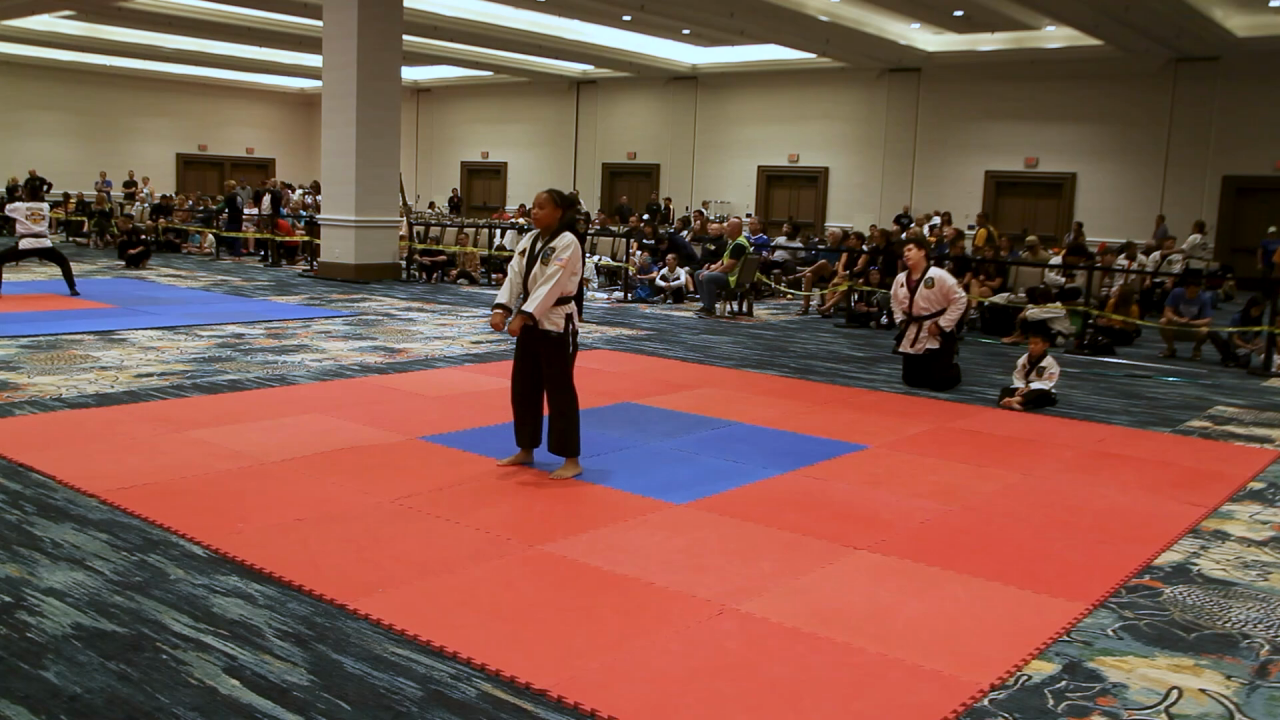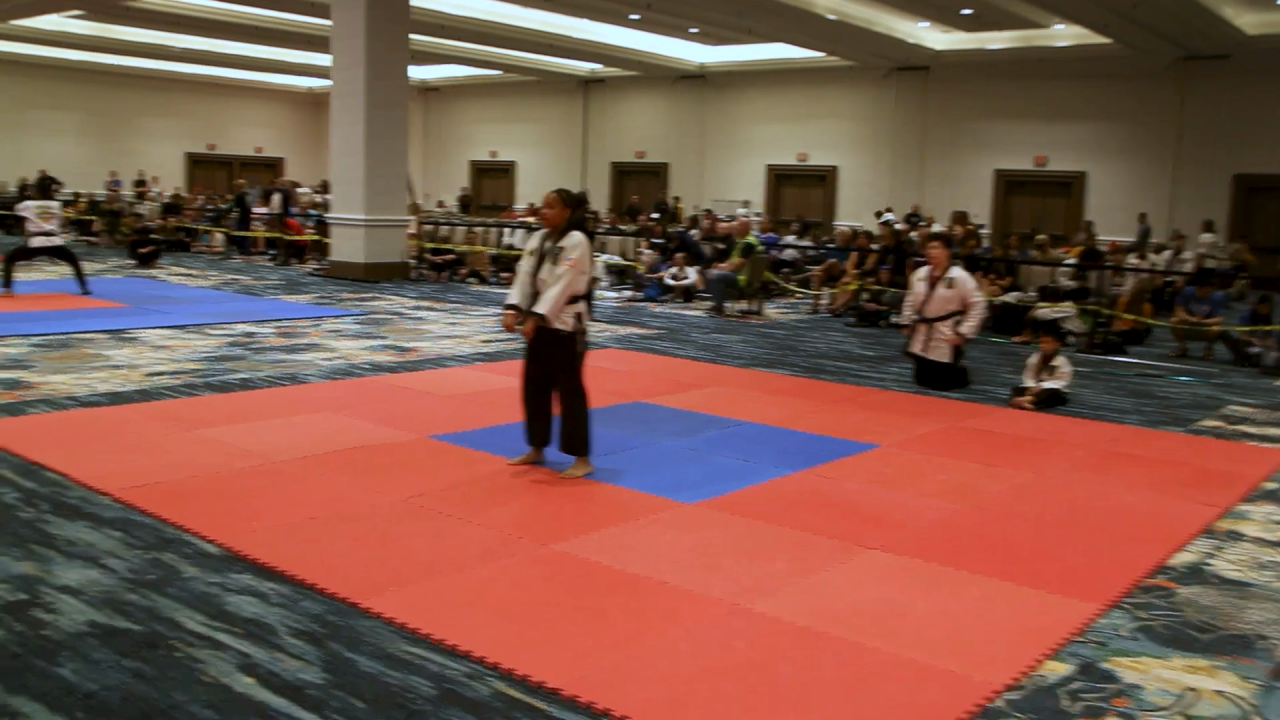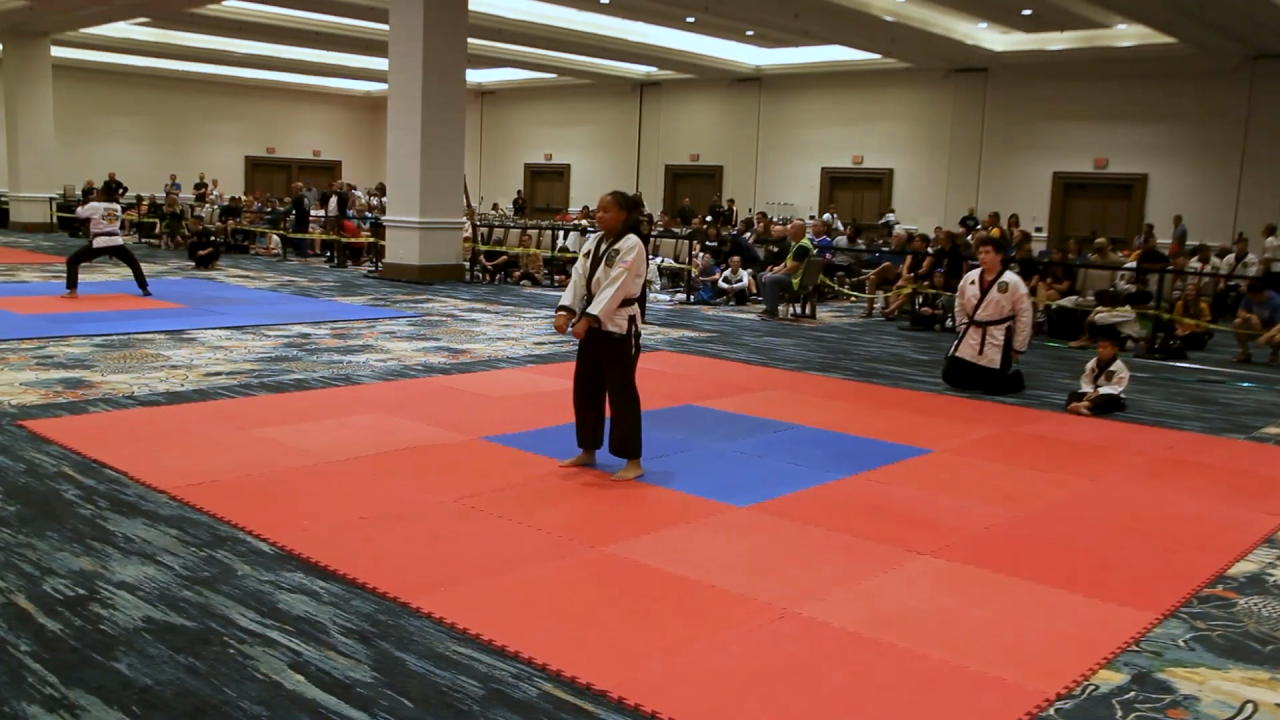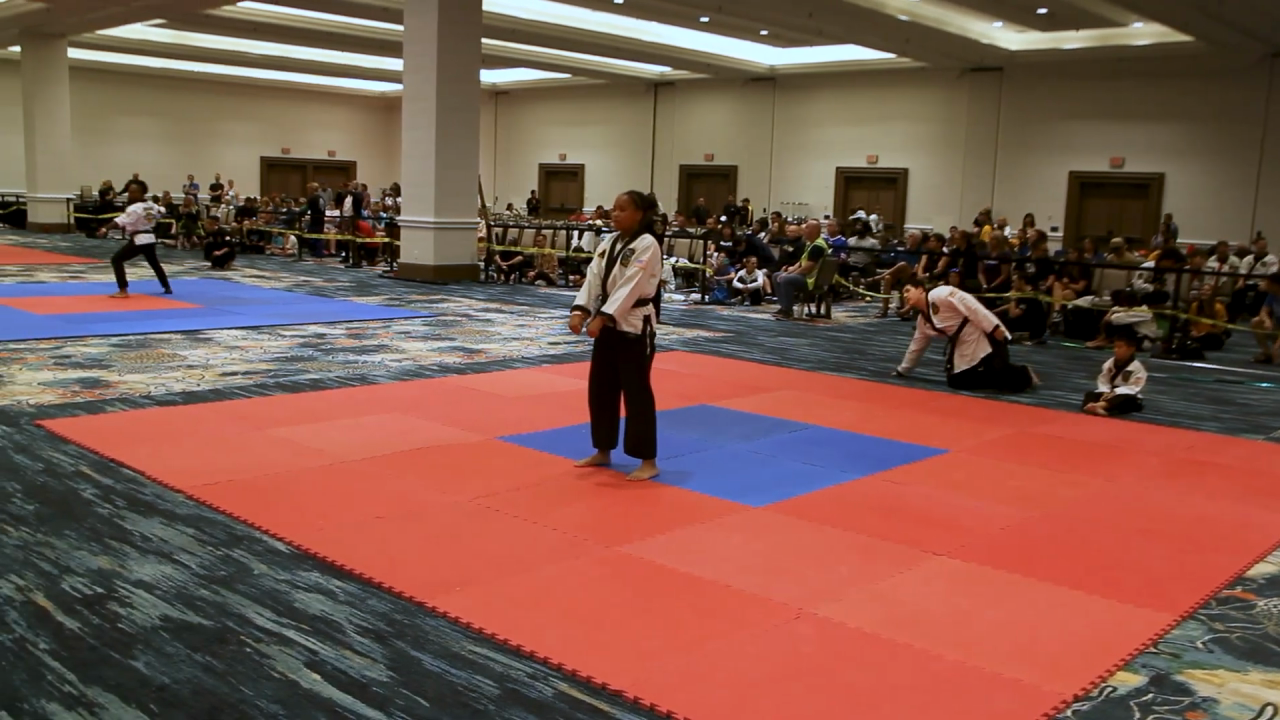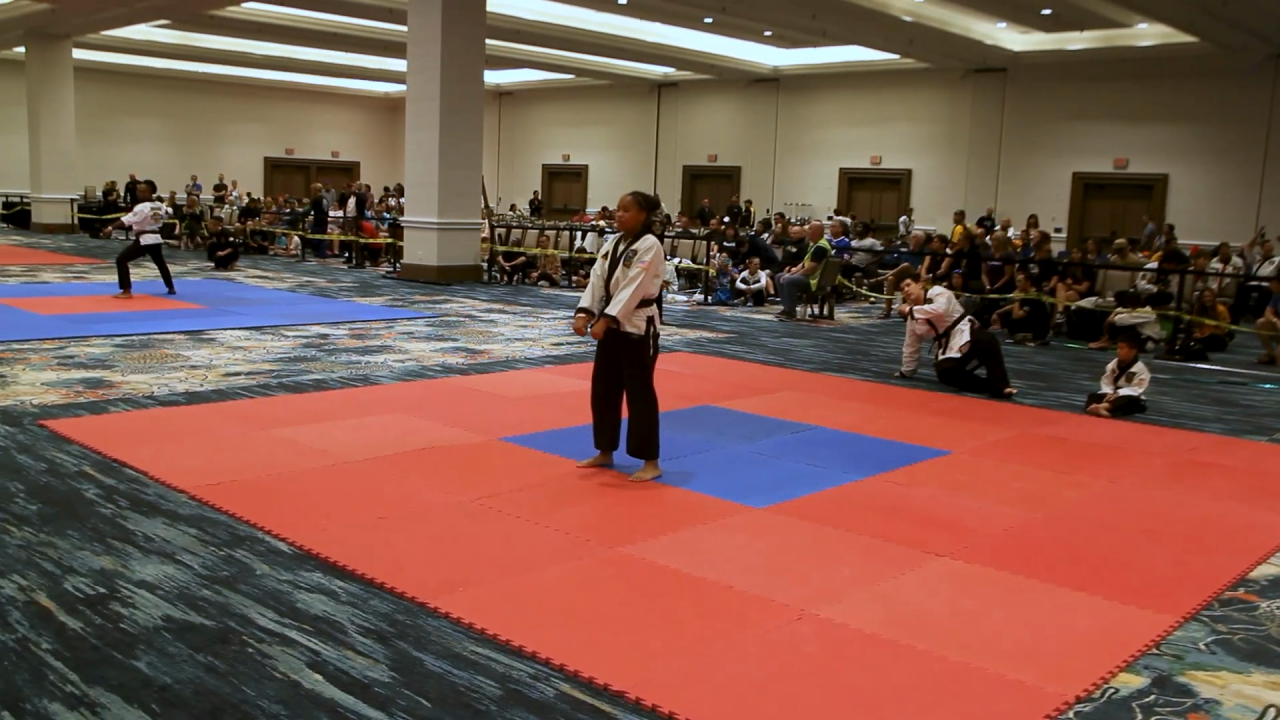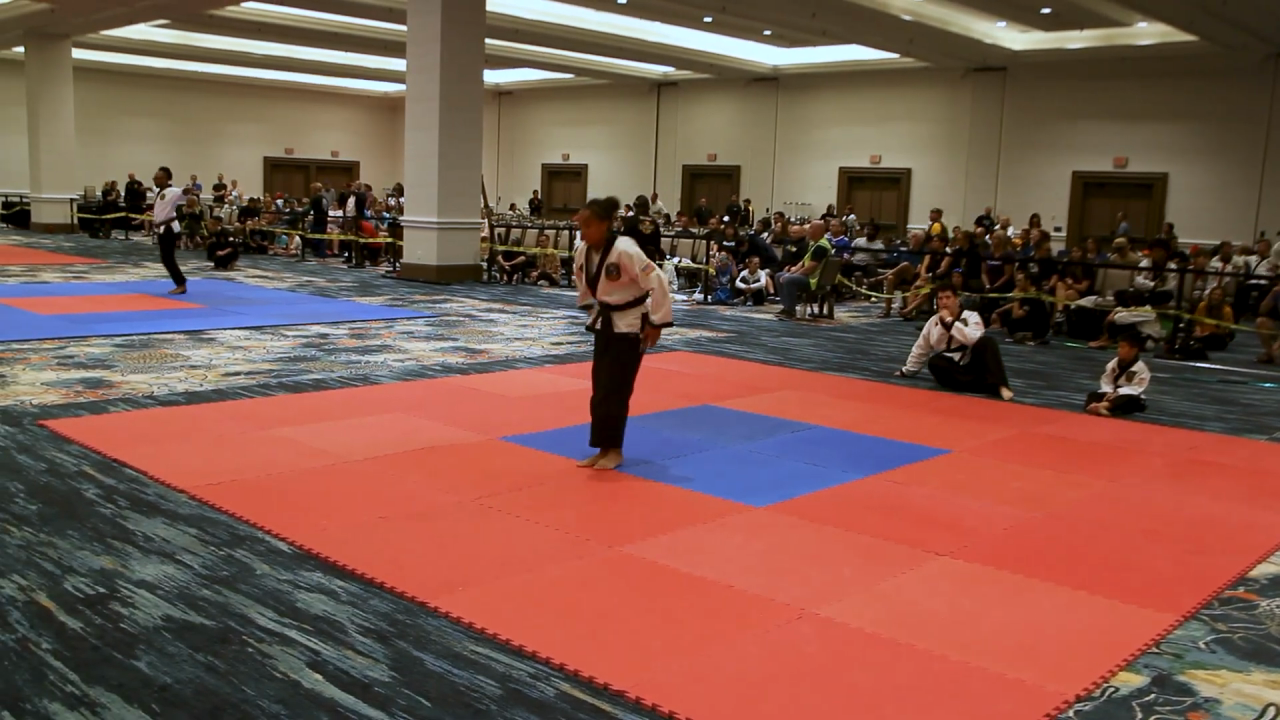
dt=0.7s
person 1, frame 1
left shoulder: (567, 243)
right shoulder: (529, 240)
left elbow: (550, 285)
right elbow: (515, 276)
left wrist: (521, 317)
right wrist: (501, 309)
left hip: (556, 323)
right hip: (530, 321)
left knee: (560, 391)
right knee: (523, 388)
left ankle: (571, 460)
right ankle: (526, 450)
person 1, frame 2
left shoulder: (576, 242)
right shoulder: (538, 239)
left elbow: (560, 285)
right elbow: (524, 276)
left wrist: (535, 317)
right wrist: (514, 309)
left hip: (566, 322)
right hip: (539, 319)
left knee: (570, 388)
right knee: (534, 387)
left ankle: (582, 459)
right ankle: (537, 448)
person 1, frame 3
left shoulder: (632, 245)
right shoulder: (593, 242)
left elbow: (615, 287)
right elbow: (579, 278)
left wrist: (587, 319)
right wrist: (565, 311)
left hip: (620, 325)
right hip: (593, 322)
left knee: (622, 392)
right knee: (585, 389)
left ankle: (633, 461)
right ankle: (588, 451)
person 1, frame 4
left shoulder: (647, 245)
right shoulder: (609, 242)
left elbow: (630, 287)
right elbow: (594, 278)
left wrist: (600, 318)
right wrist: (580, 311)
left hip: (634, 325)
right hip: (608, 322)
left knee: (637, 392)
right knee: (600, 389)
left ankle: (648, 461)
right ankle: (603, 452)
person 1, frame 5
left shoulder: (650, 246)
right shoulder: (612, 243)
left elbow: (633, 287)
right elbow: (598, 280)
left wrist: (605, 319)
right wrist: (584, 313)
left hip: (638, 326)
right hip: (611, 324)
left knee: (640, 393)
right knee: (603, 390)
left ankle: (651, 462)
right ankle: (605, 452)
person 1, frame 6
left shoulder: (624, 250)
right shoulder: (584, 249)
left elbow: (656, 283)
left wrist: (656, 323)
right wrist: (590, 308)
left hip: (629, 327)
right hip: (604, 323)
left knee: (614, 389)
right knee: (601, 388)
left ankle: (613, 450)
right ankle: (603, 449)
